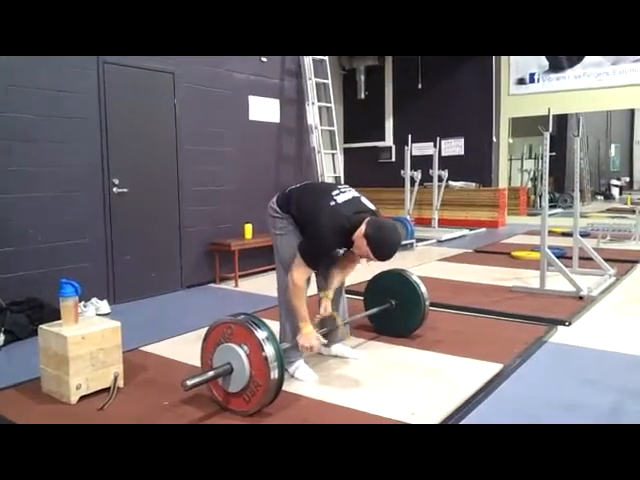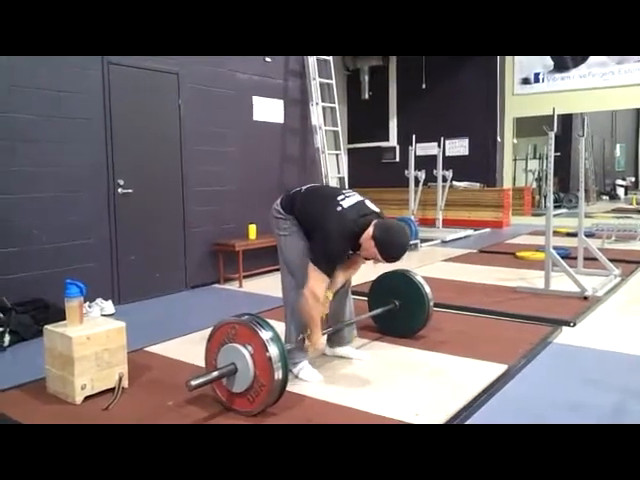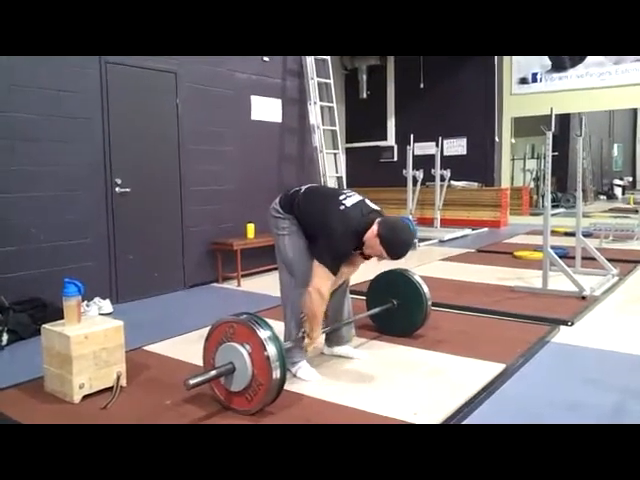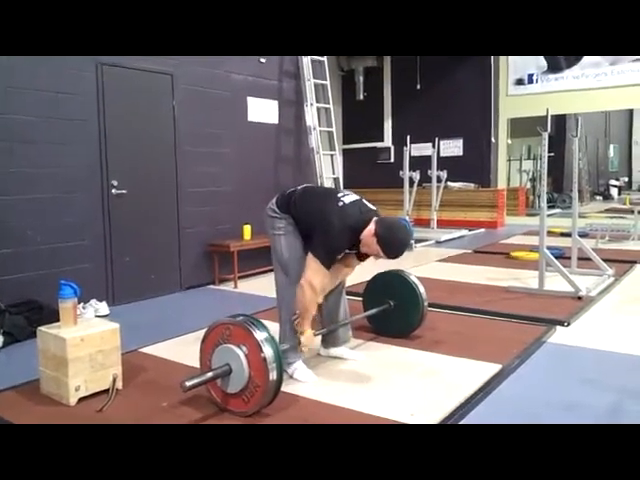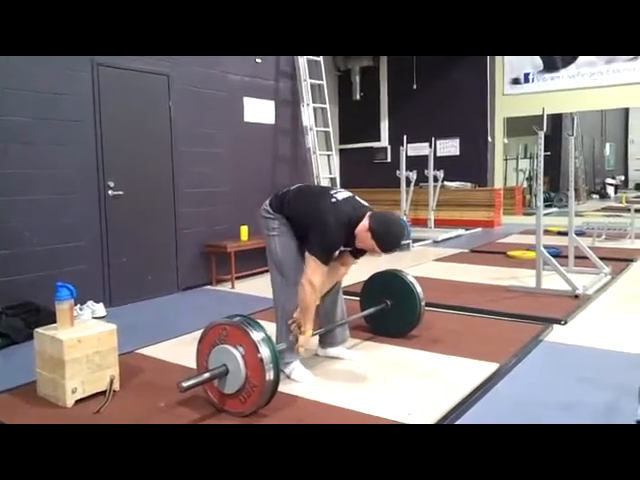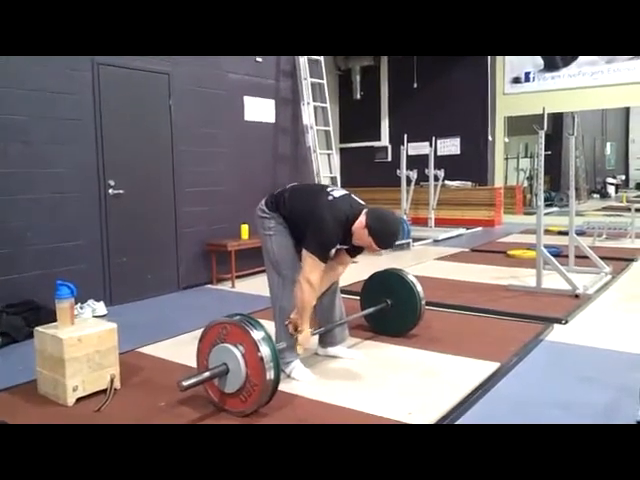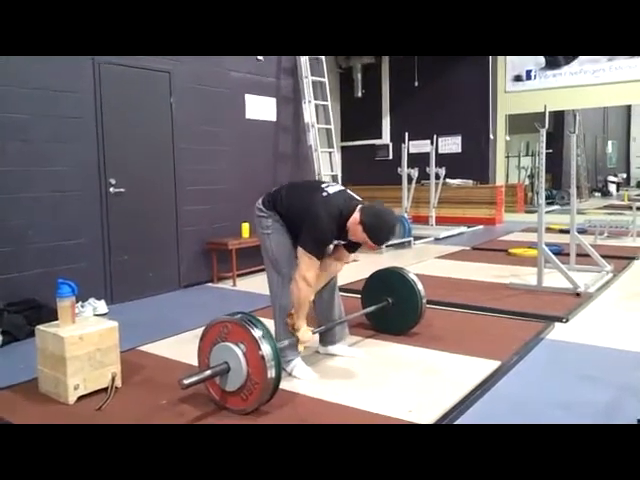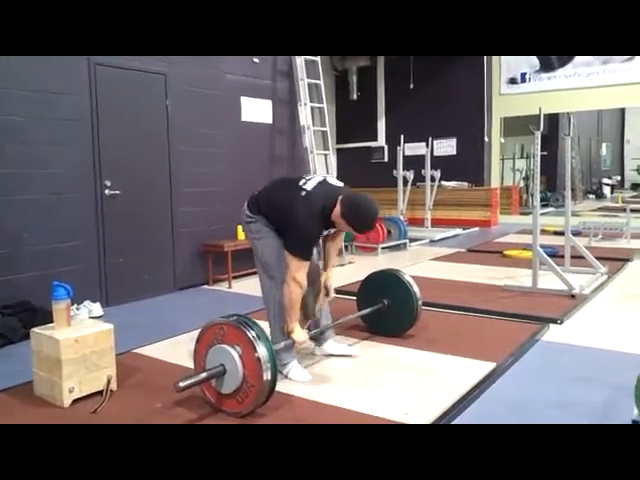
dt=0.3s
person 1, frame 1
left shoulder: (375, 226)
right shoulder: (328, 230)
left elbow: (348, 260)
right elbow: (297, 279)
left wrist: (328, 294)
right wrist: (306, 328)
left hip: (315, 209)
right hip: (286, 215)
left knee: (334, 279)
right knee: (291, 279)
left ankle: (333, 341)
right ankle: (292, 357)
person 1, frame 2
left shoulder: (381, 228)
right shoulder: (336, 235)
left elbow: (351, 264)
right elbow: (313, 291)
left wrist: (328, 295)
right wrist: (315, 338)
left hip: (319, 212)
right hip: (290, 216)
left knee: (341, 281)
right knee: (299, 282)
left ankle: (338, 343)
right ankle: (296, 357)
person 1, frame 3
left shoulder: (381, 226)
right shoulder: (341, 233)
left elbow: (350, 264)
right elbow: (317, 289)
left wrist: (322, 296)
right wrist: (314, 334)
left hip: (316, 214)
right hip: (287, 215)
left knee: (339, 279)
right knee: (300, 282)
left ankle: (337, 342)
right ankle: (295, 357)
person 1, frame 4
left shoulder: (374, 227)
right shoulder: (337, 230)
left elbow: (345, 266)
right elbow: (309, 282)
left wrist: (316, 298)
right wrist: (305, 329)
left hip: (312, 215)
right hip: (284, 216)
left knee: (335, 281)
right knee: (294, 282)
left ankle: (334, 343)
right ankle: (291, 358)
person 1, frame 5
left shoulder: (366, 226)
right shoulder: (332, 227)
left elbow: (340, 267)
right elbow: (310, 281)
left wrist: (308, 305)
right wrist: (306, 328)
left hip: (306, 218)
right hip: (279, 218)
left knee: (332, 280)
right knee: (291, 281)
left ankle: (331, 343)
right ankle: (287, 358)
person 1, frame 6
left shoulder: (361, 224)
right shoulder: (328, 224)
left elbow: (337, 266)
right elbow: (308, 279)
left wrist: (307, 304)
right wrist: (304, 327)
left hip: (303, 219)
right hip: (275, 217)
left knee: (329, 280)
right knee: (288, 281)
left ankle: (331, 342)
right ankle: (287, 357)
person 1, frame 7
left shoulder: (362, 218)
right shoulder: (323, 221)
left elbow: (336, 260)
right elbow: (304, 276)
left wrist: (307, 298)
right wrist: (300, 324)
left hip: (301, 216)
right hip: (274, 216)
left knee: (328, 279)
right knee: (288, 279)
left ankle: (331, 341)
right ankle: (288, 356)
person 1, frame 8
left shoulder: (347, 203)
right shoulder: (307, 220)
left elbow: (334, 236)
right elbow: (295, 278)
left wrist: (328, 271)
right wrist: (294, 327)
left hip: (287, 213)
right hip: (261, 219)
right knee: (279, 281)
left ankle: (324, 340)
right ankle: (284, 358)
